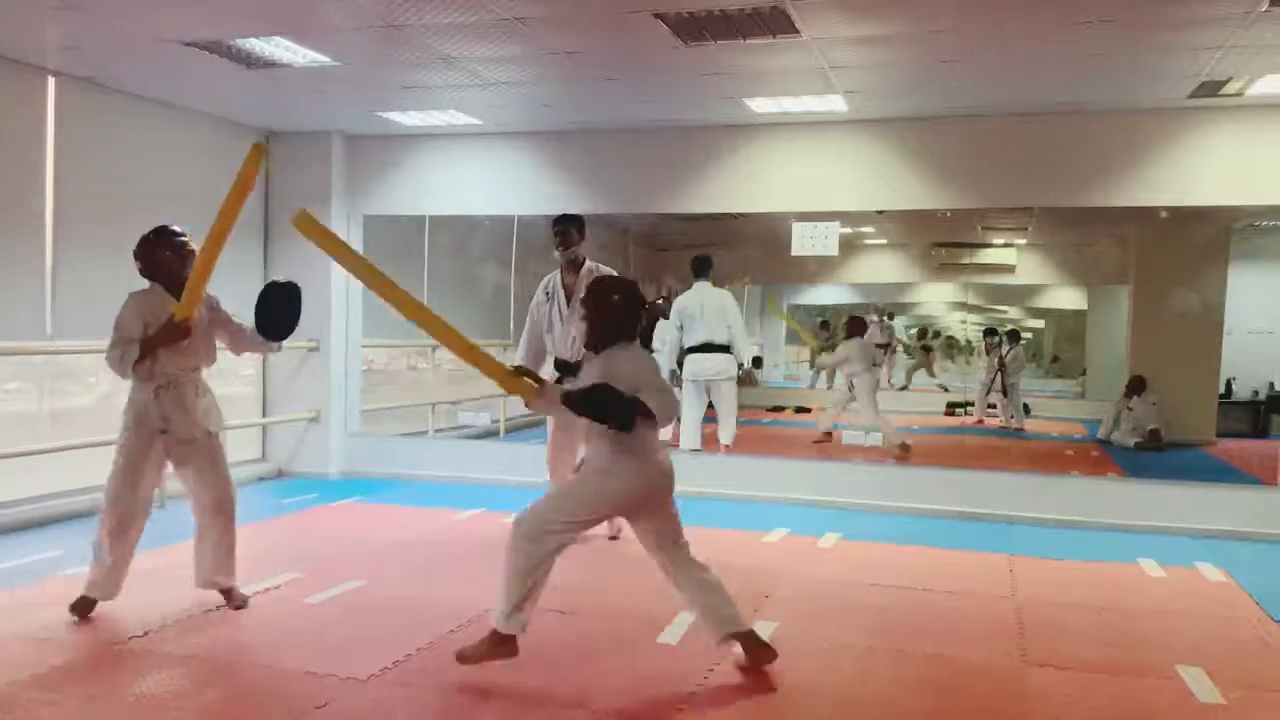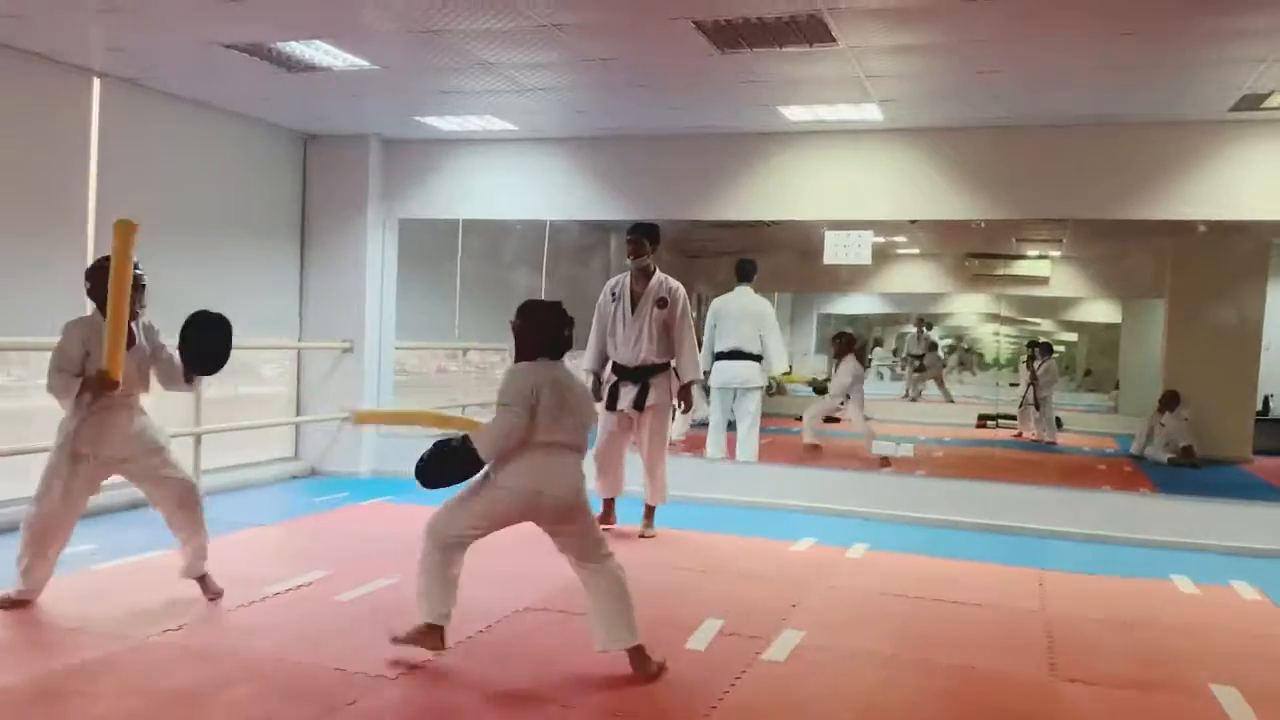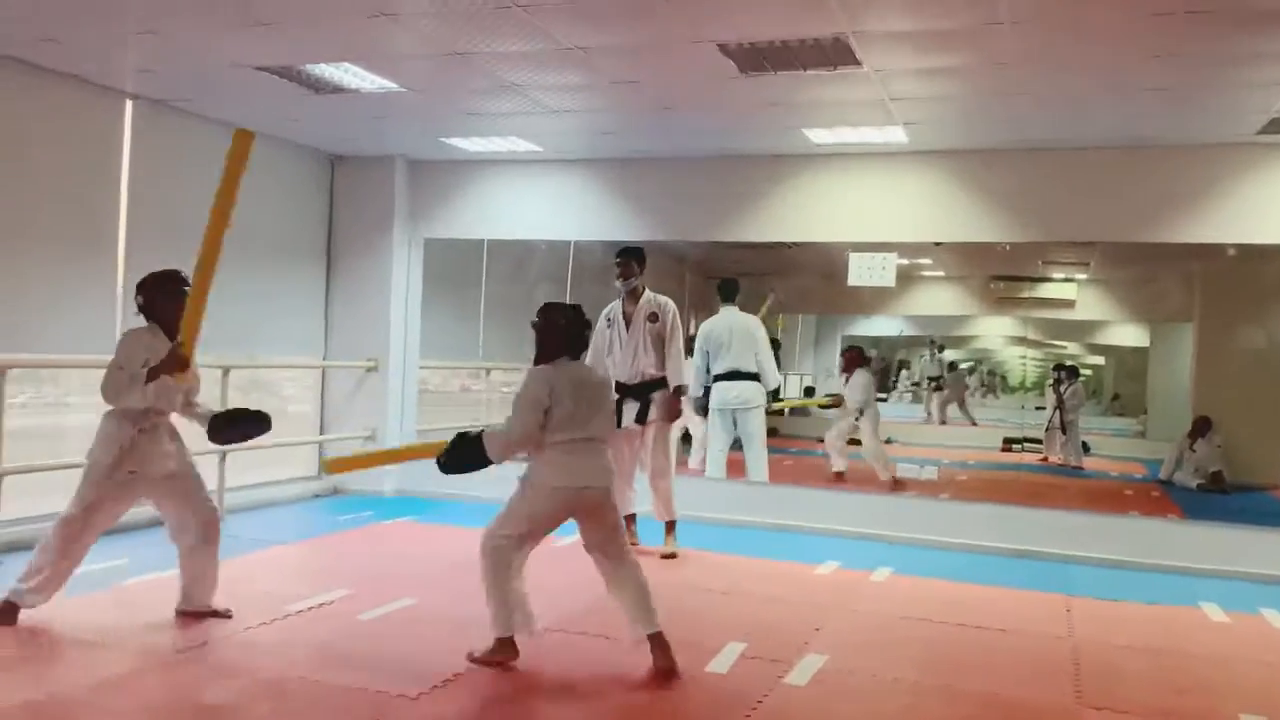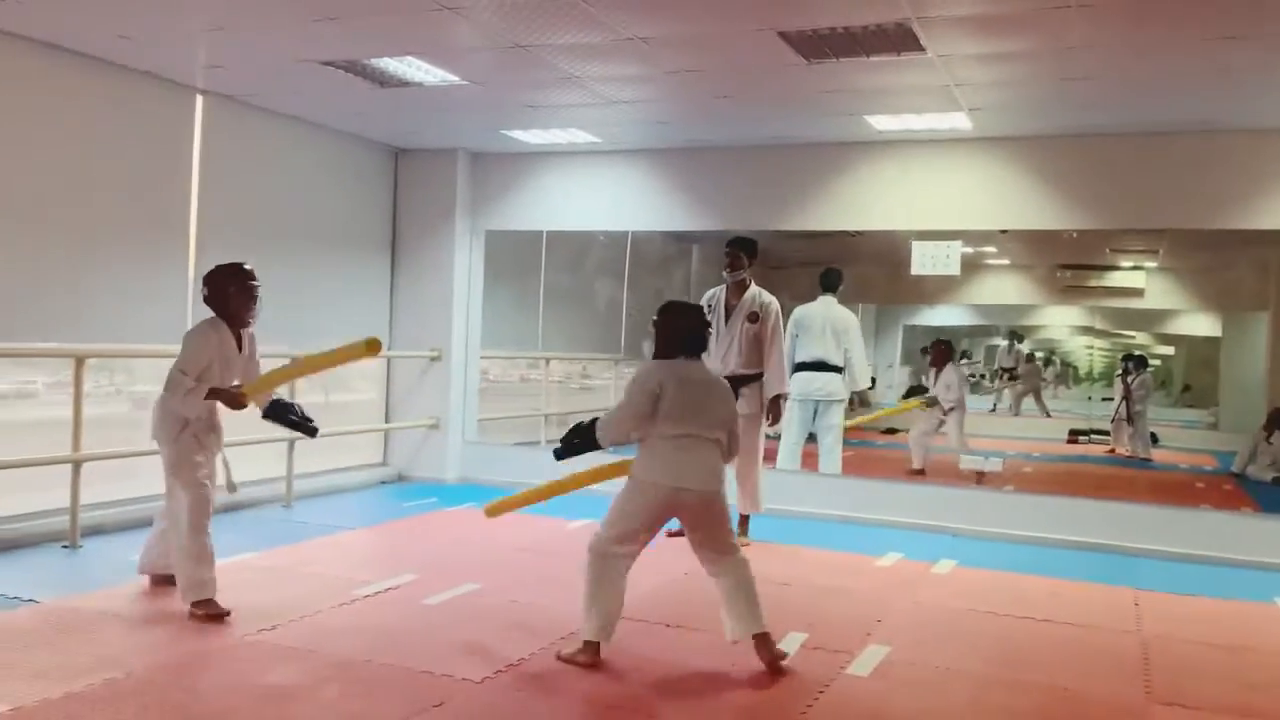
dt=0.5s
person 1, frame 1
left shoulder: (627, 361)
right shoulder: (607, 360)
left elbow: (665, 405)
right elbow: (571, 406)
left wrist: (632, 411)
right wrist: (536, 391)
left hip: (618, 473)
right hip: (653, 473)
left knee: (532, 532)
right knee: (677, 560)
left ankle: (504, 635)
right ankle: (748, 641)
person 1, frame 2
left shoulder: (522, 375)
right shoulder: (578, 388)
left elbow: (508, 428)
left wrist: (471, 448)
left hip: (514, 483)
right hip: (564, 488)
left knee: (442, 530)
right knee: (598, 564)
left ankle: (432, 627)
right ankle: (637, 655)
person 1, frame 3
left shoulder: (543, 378)
right shoulder: (599, 382)
left elbow: (521, 431)
left wrist: (480, 444)
left hip: (555, 482)
right hip: (597, 483)
left knee: (498, 545)
right knee: (620, 563)
left ankle: (504, 642)
right ankle: (659, 648)
person 1, frame 4
left shoulder: (655, 372)
right shoulder: (720, 387)
left elbow: (626, 422)
right elbow: (730, 446)
left wrist: (594, 431)
left hip: (656, 480)
right hip: (705, 484)
left knee: (607, 551)
right knee: (726, 559)
left ankle: (591, 646)
right ankle: (762, 644)
person 2, frame 1
left shoulder: (205, 304)
right shoulder: (139, 304)
left elbow: (243, 340)
right elbow: (119, 360)
right wrist: (157, 341)
left hip: (196, 409)
right hip: (153, 410)
left knee: (217, 498)
right knee: (126, 501)
left ankle: (219, 578)
right ankle: (98, 588)
person 2, frame 2
left shoulder: (147, 333)
right shoulder: (79, 332)
left elbow: (172, 377)
right elbow: (58, 382)
left wrist: (191, 372)
right wrist: (90, 385)
left hip: (133, 431)
right hip: (86, 433)
left knee: (183, 494)
right knee: (49, 512)
left ankle: (197, 568)
person 2, frame 3
left shoulder: (180, 352)
right shoulder: (138, 341)
right elbow: (113, 392)
left wrist: (212, 418)
right wrist: (158, 372)
left hip: (163, 447)
right hip: (124, 444)
left knee: (203, 520)
right knee: (81, 523)
left ankle: (196, 600)
person 2, frame 4
left shoulder: (246, 337)
right shoulder: (204, 335)
left elbow: (251, 380)
right elbow: (177, 388)
right wrist: (220, 396)
left hip: (203, 425)
right hip: (179, 422)
left knee: (189, 500)
right knee: (195, 501)
left ankle: (158, 566)
right ankle: (198, 593)
person 3, frame 1
left shoulder: (605, 278)
right shoulder: (547, 284)
right elbow: (535, 332)
right wrist: (527, 376)
right hip: (563, 376)
right knee: (560, 452)
left ankle: (611, 514)
person 3, frame 2
left shoulder: (672, 290)
right shoulder: (613, 287)
left elbow: (683, 339)
right elbow: (600, 333)
left wrist: (686, 383)
right wrist: (596, 375)
left hip: (654, 382)
right hip: (619, 380)
left knee: (653, 454)
right knee: (606, 449)
left ankle: (649, 518)
right ankle: (608, 511)
person 3, frame 3
left shoulder: (662, 306)
right shoulder: (609, 313)
left elbow: (674, 352)
right elbow: (597, 357)
left wrist: (676, 394)
left hip: (656, 397)
right hip: (624, 399)
left knee: (659, 468)
right knee: (620, 468)
left ankle: (670, 533)
right ankle: (630, 530)
person 3, frame 4
left shoulder: (766, 304)
right shoulder: (711, 299)
left elbow: (774, 354)
left wrist: (776, 397)
left hip: (747, 392)
left knee: (747, 463)
left ankle: (743, 527)
person 4, frame 1
left shoulder: (681, 301)
right shoulder: (725, 297)
left elbow: (675, 337)
right elbow: (737, 330)
right wrist: (741, 359)
left hip: (694, 361)
right hip: (722, 359)
left knee: (691, 412)
right knee: (726, 408)
left ankle: (689, 452)
right ankle: (725, 445)
person 4, frame 2
left shoulder: (717, 303)
right shoulder: (763, 305)
left elbow: (708, 339)
right elbow: (771, 341)
left wrist: (707, 368)
right wrist: (774, 373)
left hip: (722, 367)
right hip: (750, 368)
left knee: (717, 421)
right knee: (748, 423)
left ankle: (715, 462)
person 4, frame 3
left shoulder: (707, 326)
right shoulder: (753, 322)
left elbow: (699, 364)
right elbow: (765, 358)
right wrist: (769, 388)
left hip: (721, 390)
right hip: (749, 389)
left knee: (717, 446)
right knee: (755, 446)
person 4, frame 4
left shoulder: (800, 312)
right shoulder: (847, 317)
left elbow: (788, 350)
right elbow: (855, 355)
left wrist: (787, 380)
right wrist: (860, 388)
left hip: (803, 379)
right hip: (832, 382)
left knee: (792, 437)
right knee: (830, 441)
